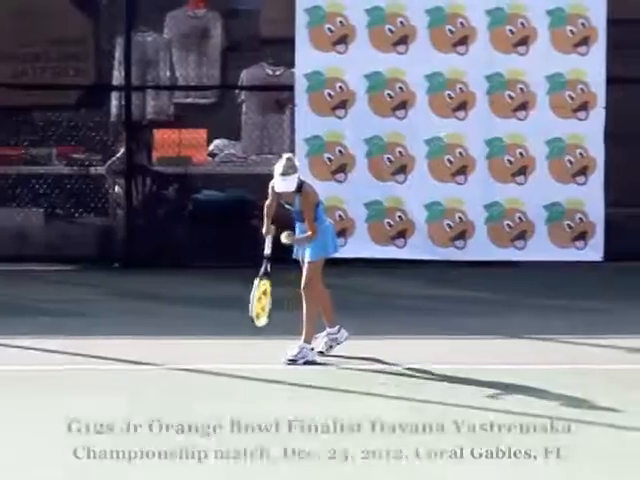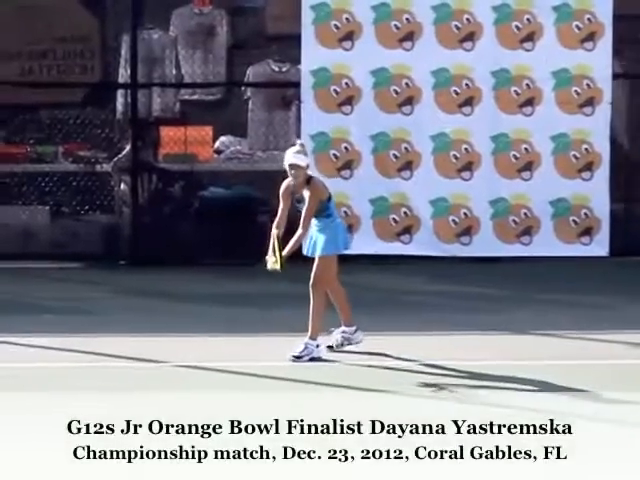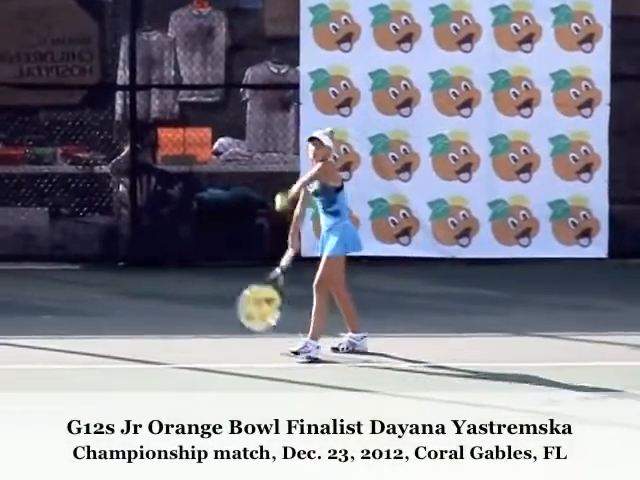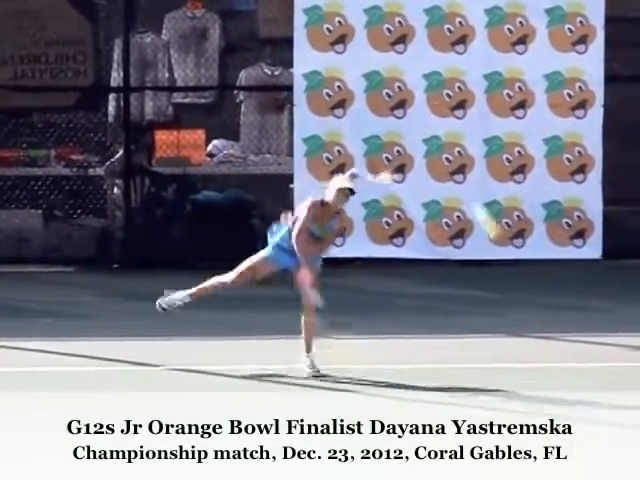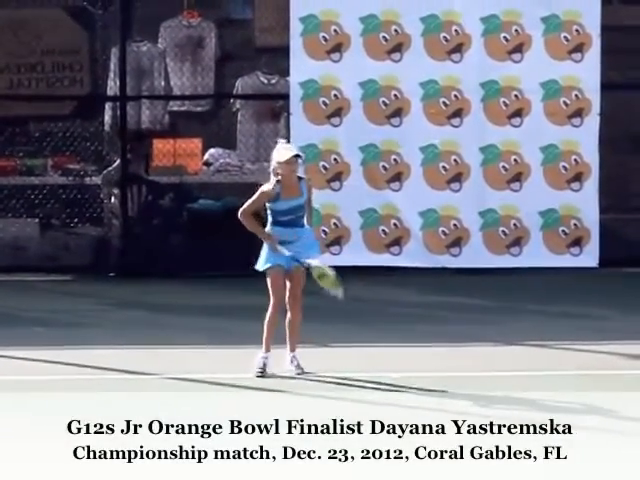
dt=1s
person 1, frame 1
left shoulder: (307, 194)
right shoulder: (275, 186)
left elbow: (313, 232)
right elbow: (270, 204)
left wrist: (295, 240)
right wrist: (267, 225)
left hip: (318, 235)
right hip: (301, 231)
left knee: (308, 287)
right knee: (315, 284)
left ankle: (306, 346)
right ankle: (334, 330)
person 1, frame 2
left shoulder: (314, 188)
right shoulder: (287, 187)
left elbow: (303, 228)
right elbow: (280, 221)
left wrist: (284, 254)
left hip: (330, 232)
right hip: (319, 231)
left knee: (317, 285)
right knee: (330, 283)
left ankle: (312, 344)
right ankle: (350, 329)
person 1, frame 3
left shoulder: (326, 169)
right shoulder: (311, 175)
left elbow: (303, 183)
right elbow: (300, 208)
left wrist: (291, 194)
right wrist: (293, 235)
left hip: (338, 232)
right hip: (329, 232)
left knee: (320, 285)
right knee: (337, 287)
left ankle: (312, 344)
right ankle: (356, 336)
person 1, frame 4
left shoulder: (337, 220)
right shoulder: (314, 206)
left elbow: (319, 248)
right elbow: (298, 237)
right wrist: (305, 264)
left hip: (304, 257)
right hip: (283, 249)
left knee: (310, 305)
right knee: (232, 280)
left ankle: (308, 357)
right ankle: (185, 295)
person 1, frame 5
left shoulder: (305, 184)
right shoulder: (270, 189)
right elbow: (243, 213)
left wrist: (308, 228)
right wrist: (265, 236)
left hip: (299, 246)
right hip: (276, 248)
left knee: (295, 302)
right knee: (277, 303)
left ankle: (292, 355)
right ankle: (264, 354)
